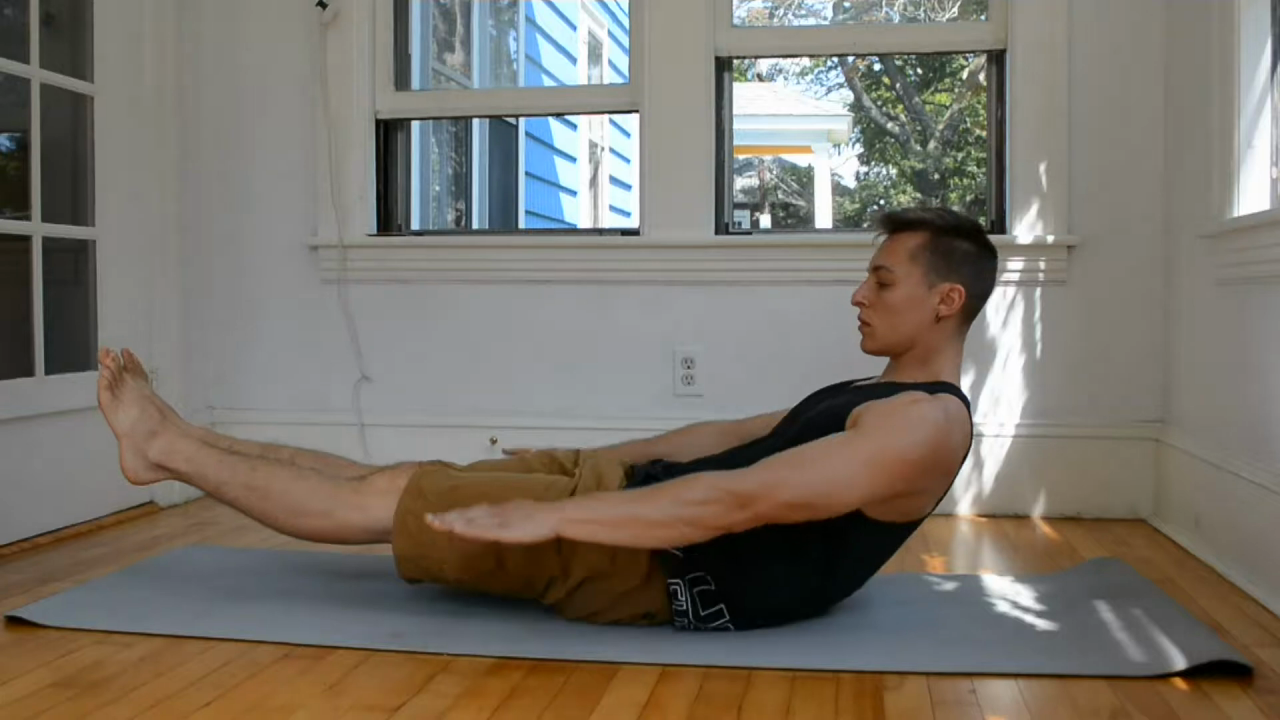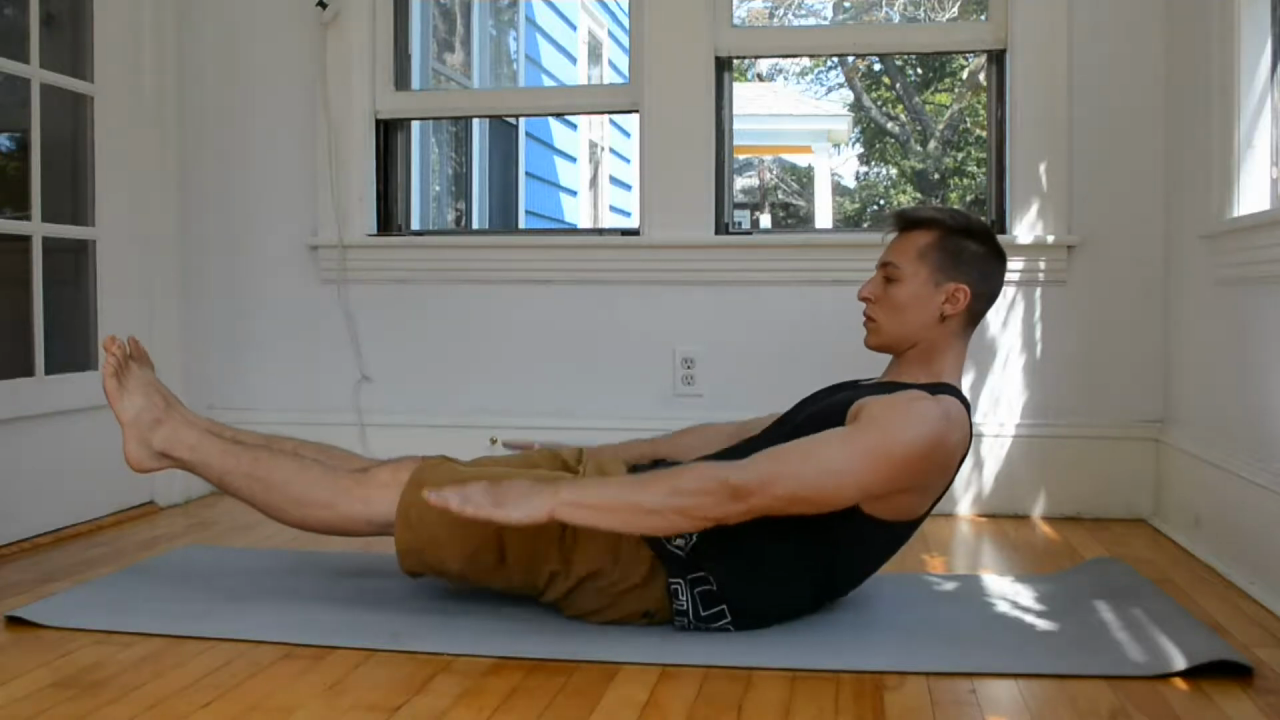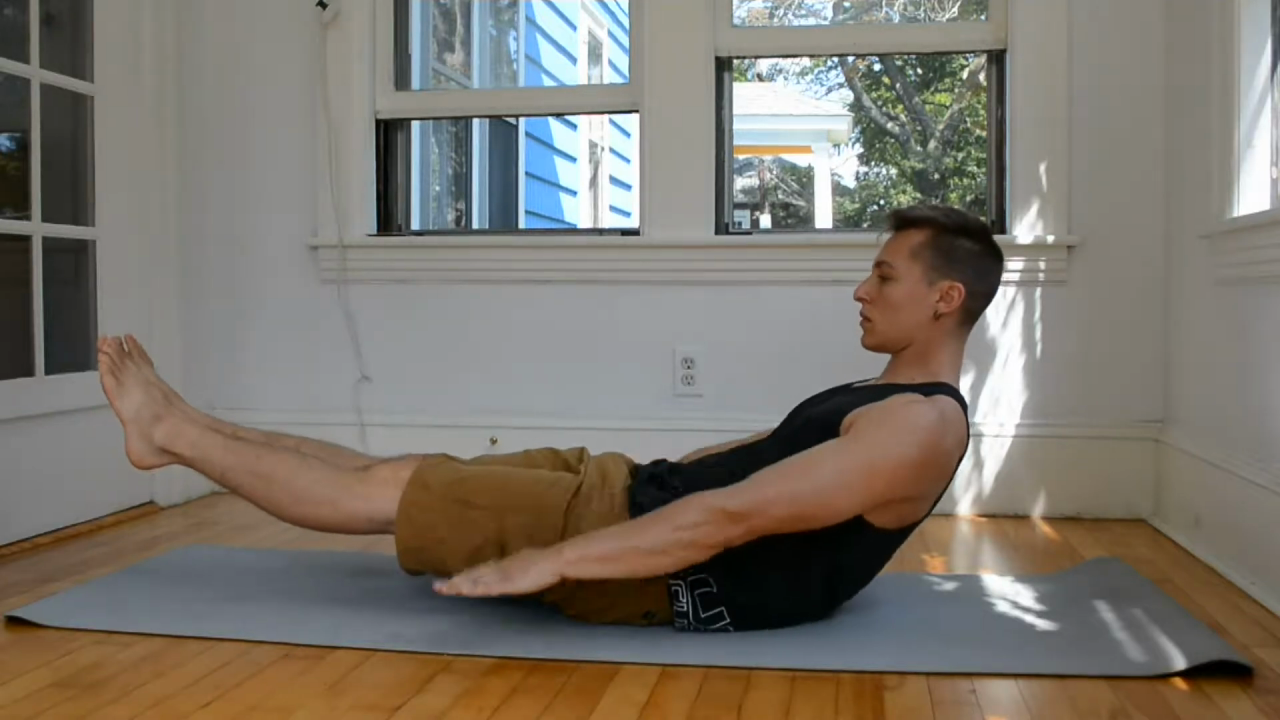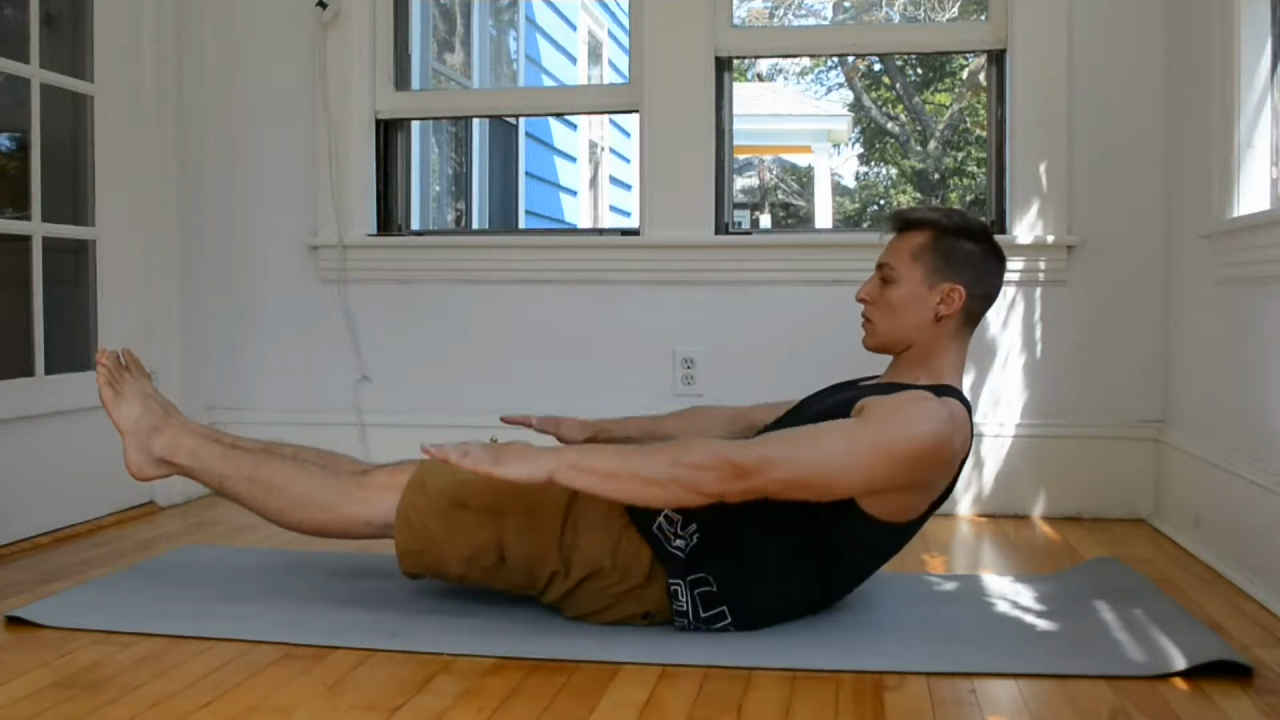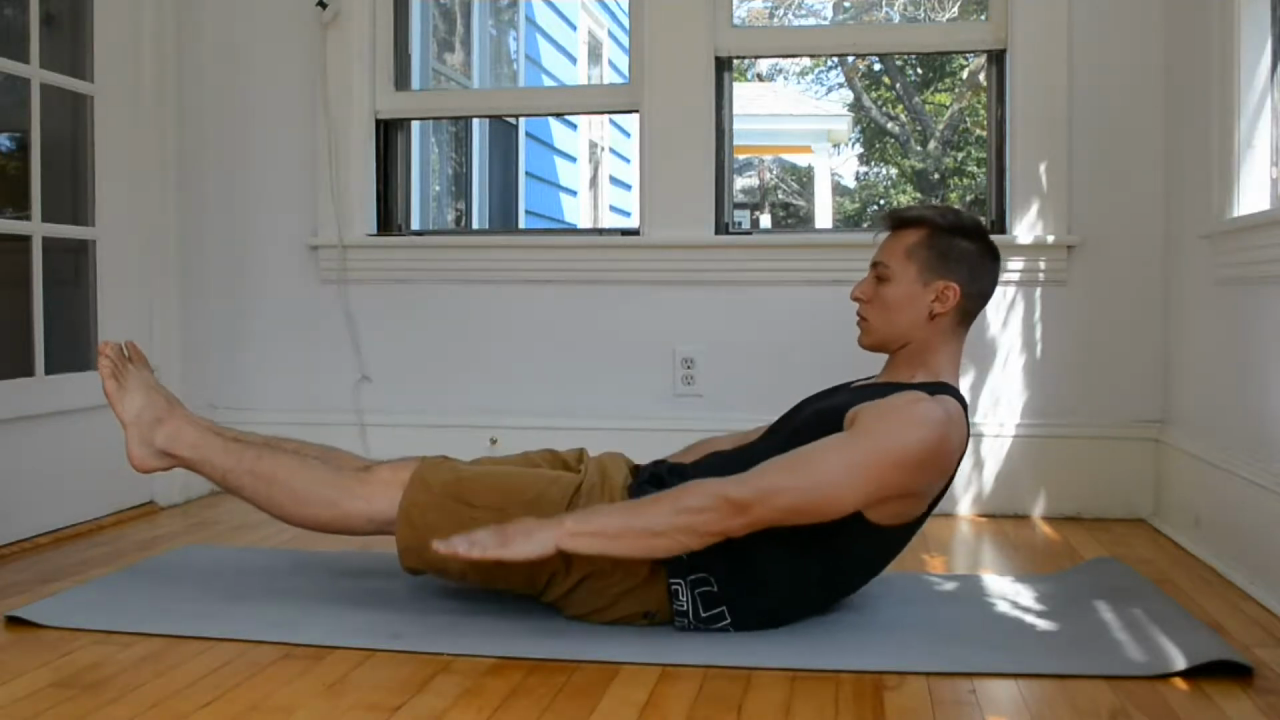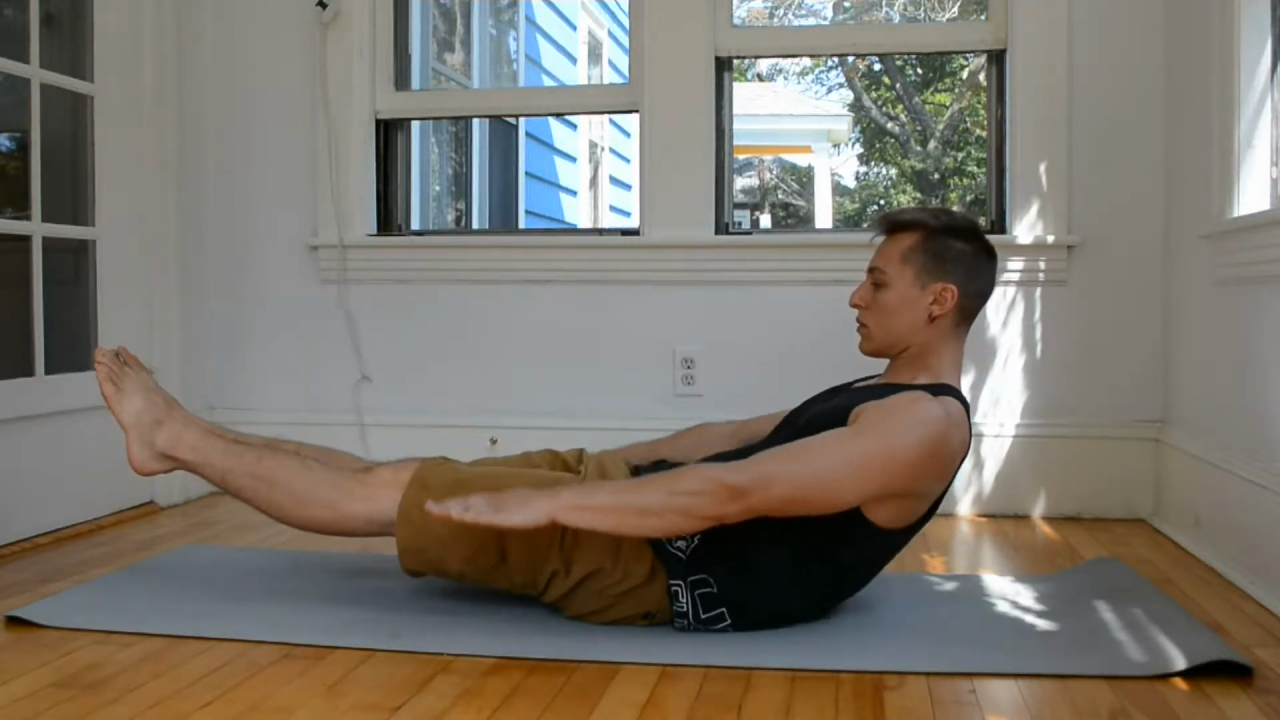
dt=0.5s
person 1, frame 1
left shoulder: (925, 428)
right shoulder: (886, 402)
left elbow: (737, 503)
left wrist: (548, 522)
right wrist: (599, 454)
left hip: (662, 565)
right hip: (641, 499)
left knee: (379, 502)
right knee: (398, 486)
left ankle: (167, 446)
right ankle: (173, 444)
person 1, frame 2
left shoulder: (922, 428)
right shoulder: (890, 401)
left elbow: (734, 492)
left wrist: (548, 500)
right wrist: (600, 463)
left hip: (656, 561)
right hip: (645, 505)
left knee: (378, 493)
right knee: (397, 482)
left ankle: (170, 431)
right ankle: (177, 435)
person 1, frame 3
left shoulder: (920, 431)
right shoulder: (888, 400)
left elbow: (738, 516)
left wrist: (548, 558)
right wrist: (596, 472)
left hip: (654, 562)
right hip: (643, 506)
left knee: (381, 491)
right knee: (396, 477)
left ankle: (172, 428)
right ankle: (177, 430)
person 1, frame 4
left shoulder: (924, 429)
right shoulder: (893, 400)
left elbow: (732, 470)
right elbow: (728, 424)
left wrist: (553, 466)
right wrist: (595, 431)
left hip: (655, 561)
right hip: (648, 517)
left knee: (381, 498)
right knee: (397, 485)
left ankle: (171, 439)
right ankle: (177, 443)
person 1, frame 5
left shoulder: (922, 429)
right shoulder: (890, 397)
left elbow: (735, 507)
left wrist: (550, 532)
right wrist: (561, 512)
left hip: (657, 564)
right hip: (638, 489)
left knee: (383, 493)
right knee: (400, 484)
left ankle: (175, 433)
right ankle: (181, 434)
person 1, frame 6
left shoulder: (923, 430)
right shoulder: (892, 401)
left elbow: (733, 492)
left wrist: (546, 504)
right wrist: (597, 466)
left hip: (666, 570)
right hip: (637, 490)
left knee: (386, 496)
right knee: (396, 482)
left ankle: (174, 435)
right ankle: (179, 439)
